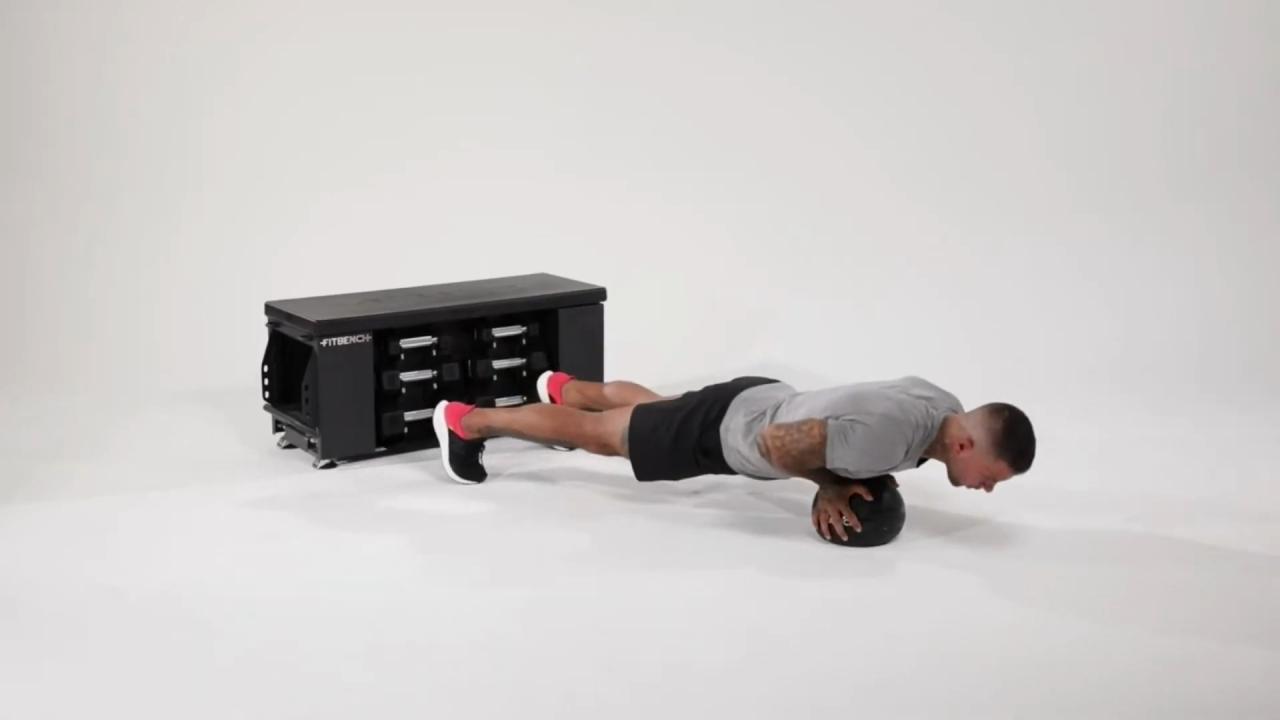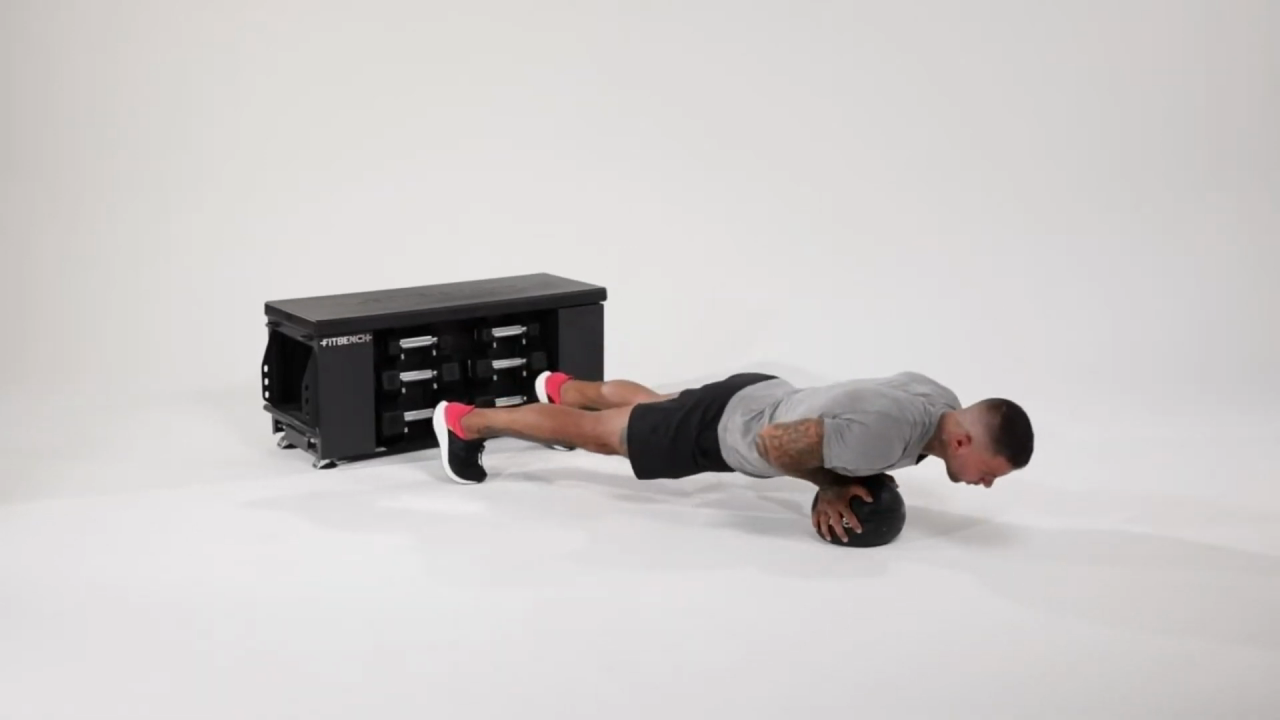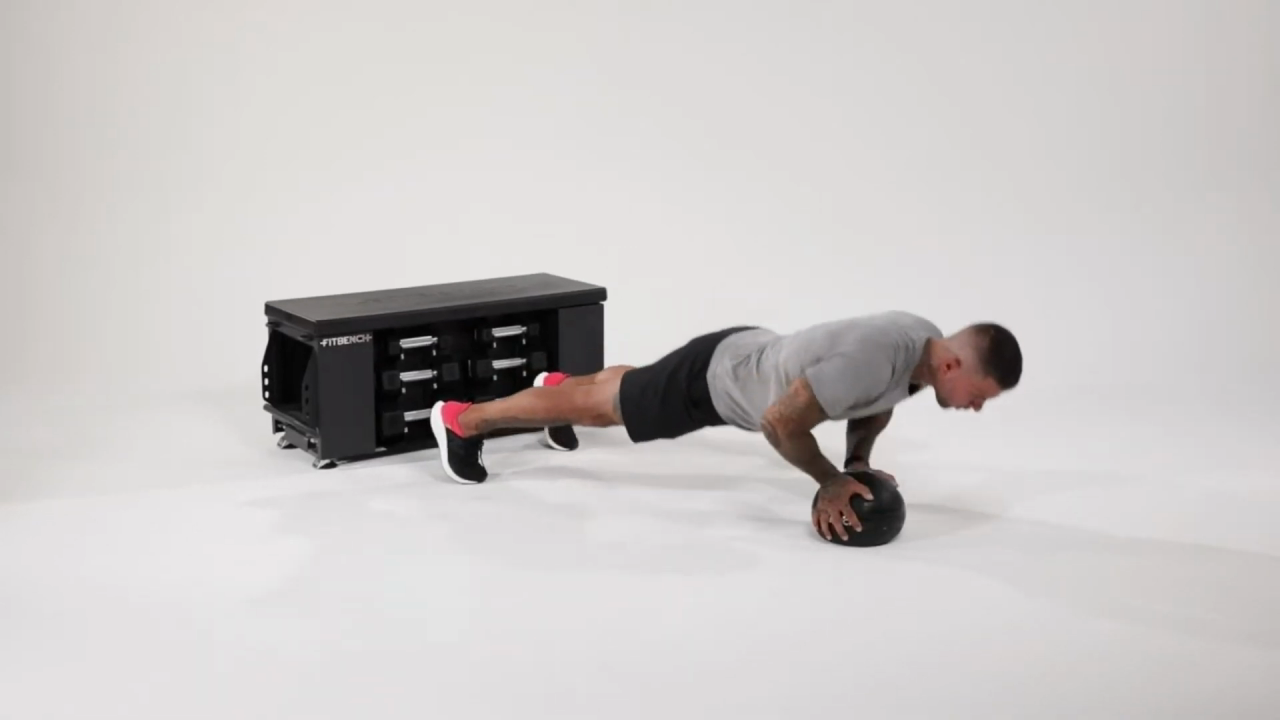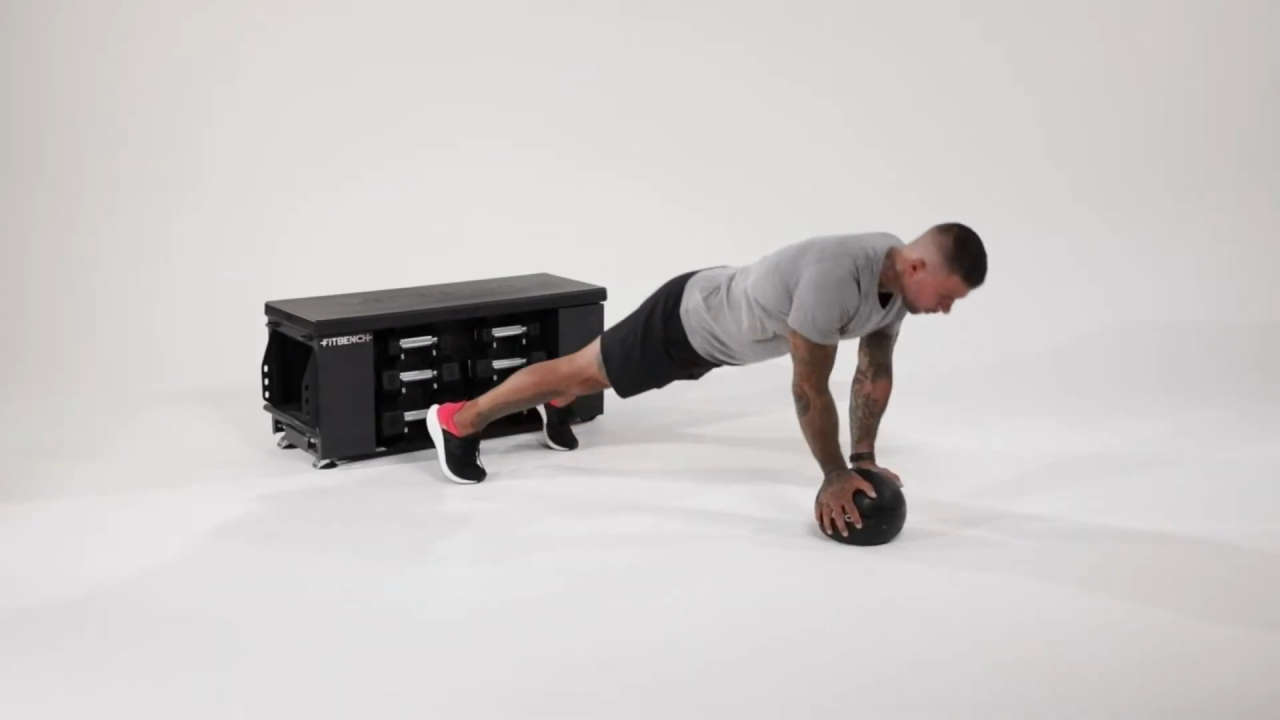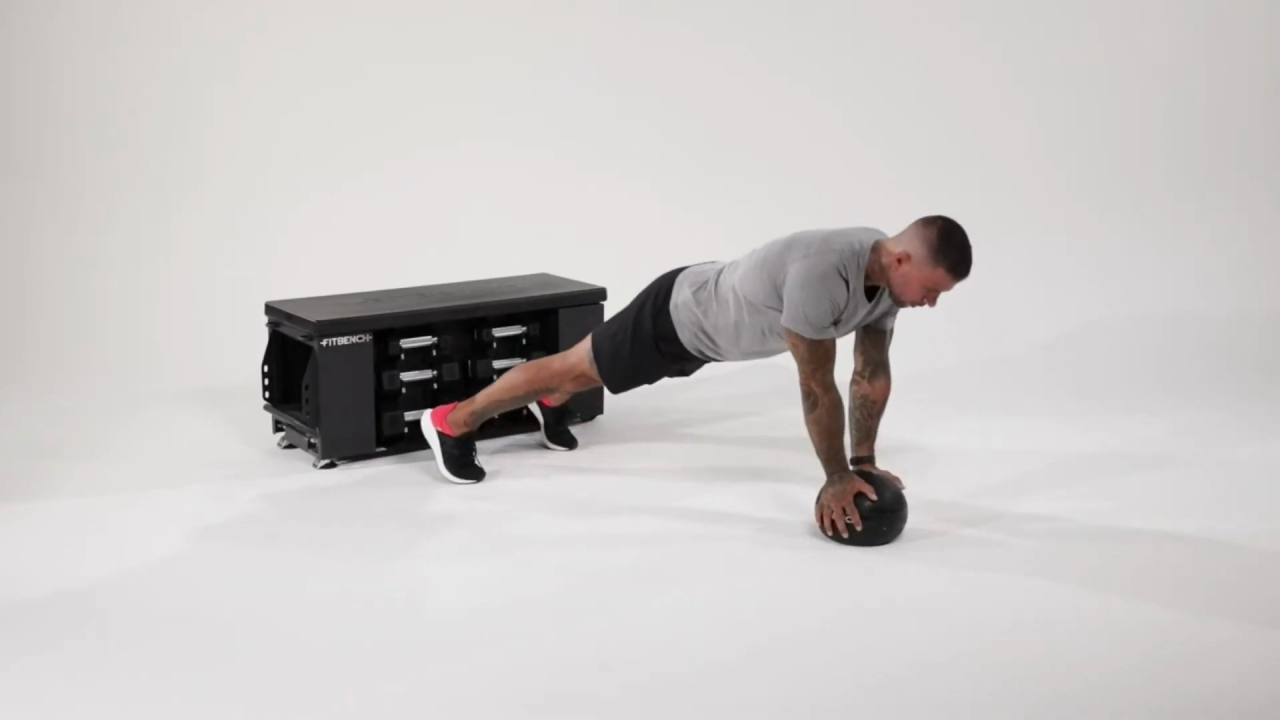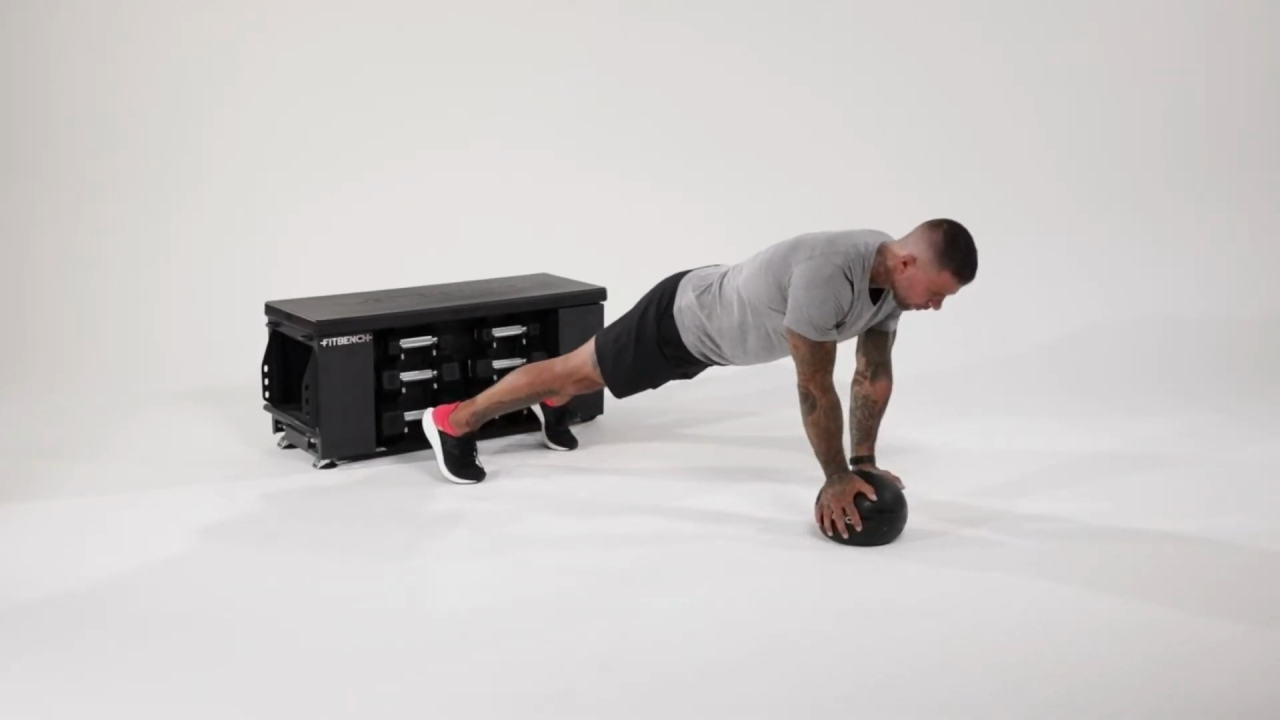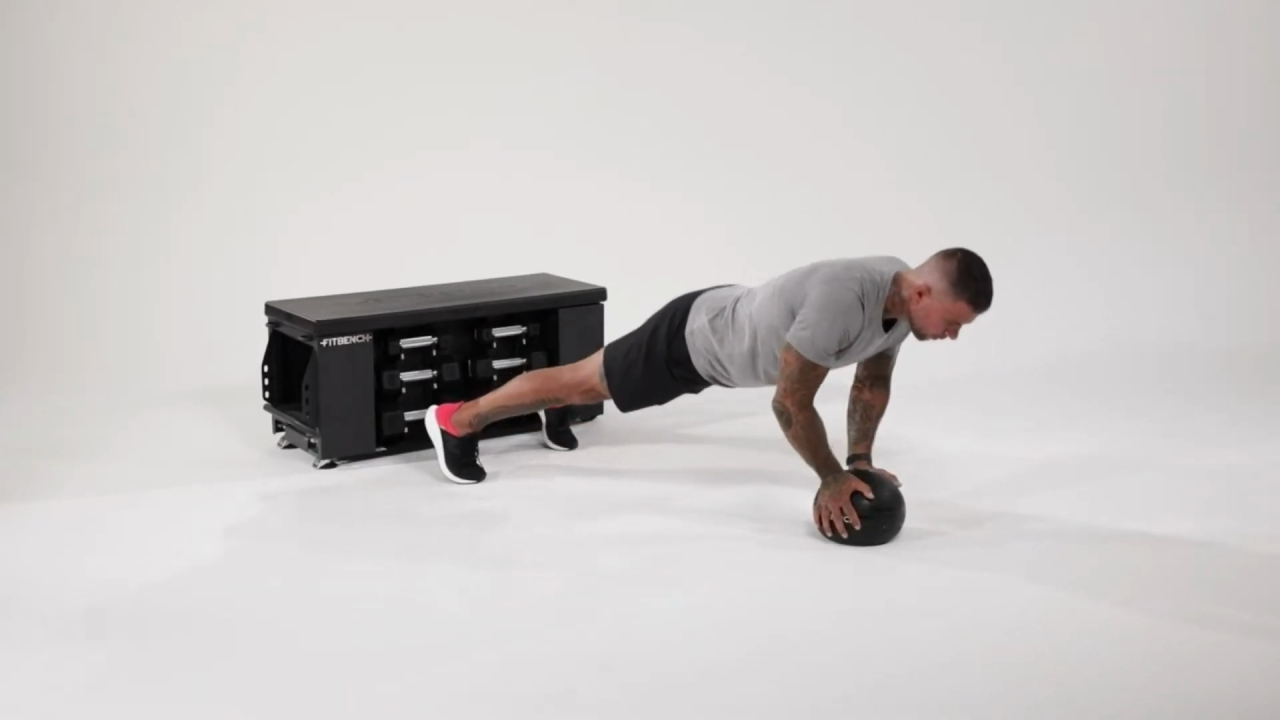
dt=0.3s
person 1, frame 1
left shoulder: (942, 406)
right shoulder: (886, 438)
right elbow: (776, 444)
left wrist: (857, 471)
right wrist: (831, 484)
left hip: (760, 400)
right hip: (723, 432)
left knee: (647, 406)
right knee: (599, 434)
left ankle: (563, 387)
right ankle: (464, 421)
person 1, frame 2
left shoulder: (941, 403)
right shoulder: (886, 435)
right elbow: (774, 444)
left wrist: (859, 473)
right wrist: (831, 486)
left hip: (759, 397)
right hip: (723, 429)
left knee: (644, 404)
right knee: (598, 434)
left ankle: (561, 387)
right ankle: (463, 421)
person 1, frame 3
left shoulder: (924, 342)
right shoulder: (872, 362)
left elbow: (877, 401)
right elbow: (779, 421)
left wrist: (858, 464)
right wrist: (831, 483)
left hip: (749, 358)
right hip: (715, 378)
left knee: (634, 383)
right knee: (595, 407)
left ankle: (560, 382)
right ankle: (461, 419)
person 1, frame 4
left shoulder: (897, 276)
right shoulder: (835, 279)
left elbow: (875, 372)
right elbow: (808, 389)
left wrist: (864, 460)
right wrist: (834, 479)
left hip: (719, 327)
right hip: (688, 318)
left knee: (604, 372)
right knee: (587, 370)
left ankle: (555, 406)
right ankle: (457, 421)
person 1, frame 5
left shoulder: (886, 273)
right shoulder: (821, 273)
left elbow: (872, 371)
right elbow: (817, 387)
left wrist: (865, 460)
right wrist: (837, 479)
left hip: (707, 324)
right hip: (678, 314)
left knee: (593, 369)
right knee: (578, 367)
left ankle: (551, 403)
right ankle: (452, 422)
person 1, frame 6
left shoulder: (892, 276)
right shoulder: (828, 275)
left elbow: (874, 372)
right elbow: (815, 389)
left wrist: (865, 460)
right wrist: (837, 480)
left hip: (713, 326)
right hip: (683, 317)
left knee: (597, 370)
right knee: (579, 370)
left ankle: (552, 404)
right ankle: (453, 422)
person 1, frame 7
left shoulder: (902, 300)
right shoulder: (841, 302)
left elbow: (873, 381)
right elbow: (790, 403)
left wrist: (861, 460)
right wrist: (832, 480)
left hip: (722, 335)
right hip: (694, 338)
left knee: (602, 377)
right knee: (588, 382)
left ankle: (553, 409)
right ankle: (456, 422)
